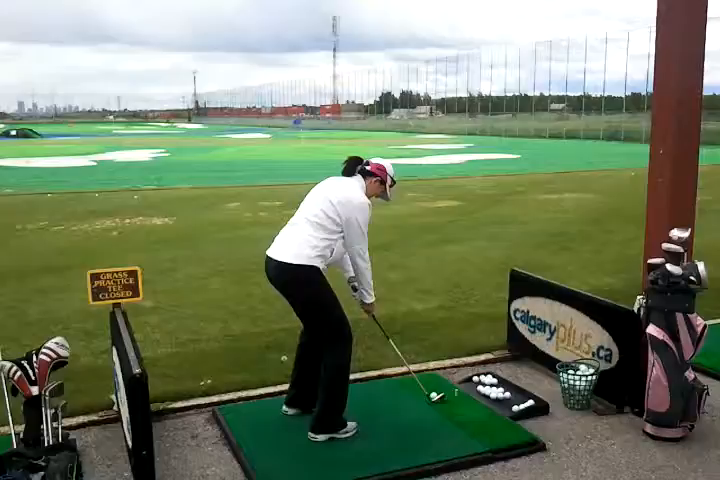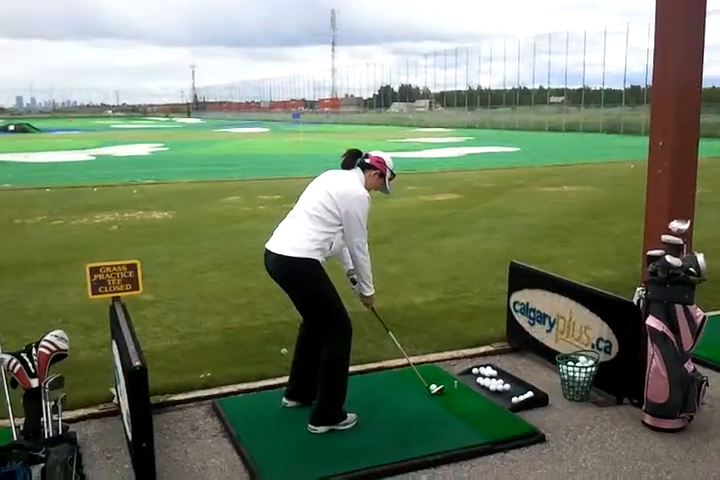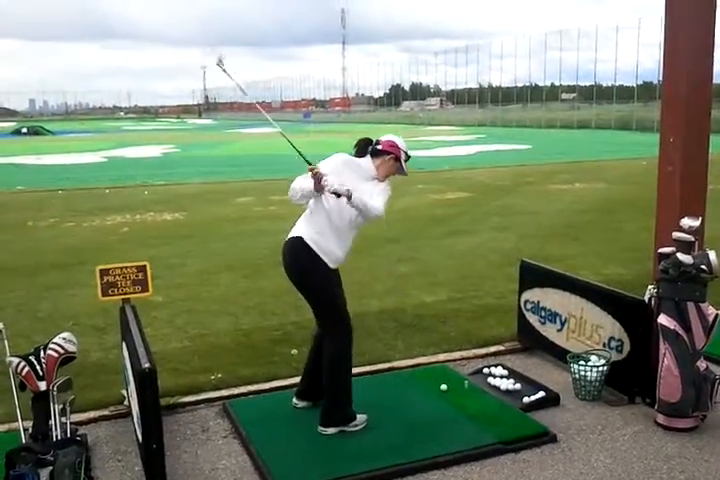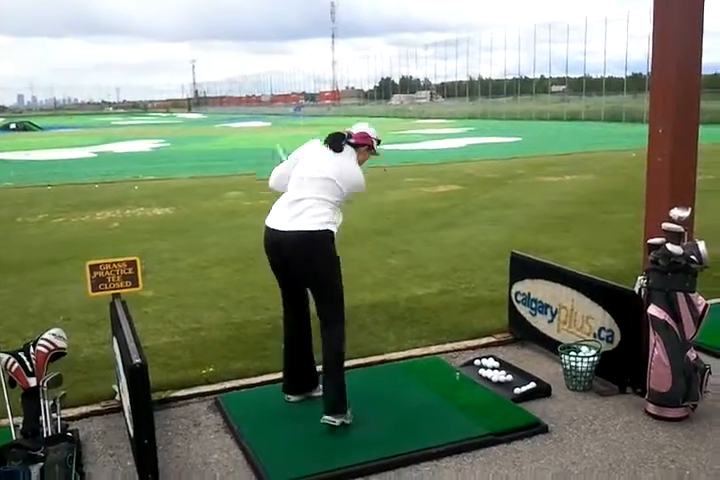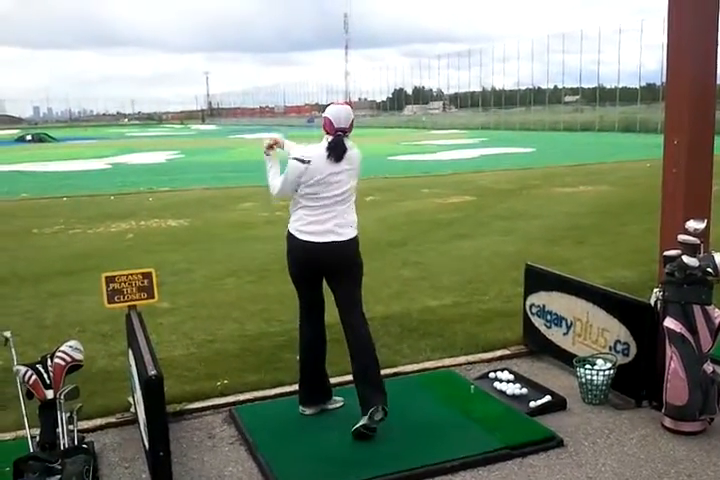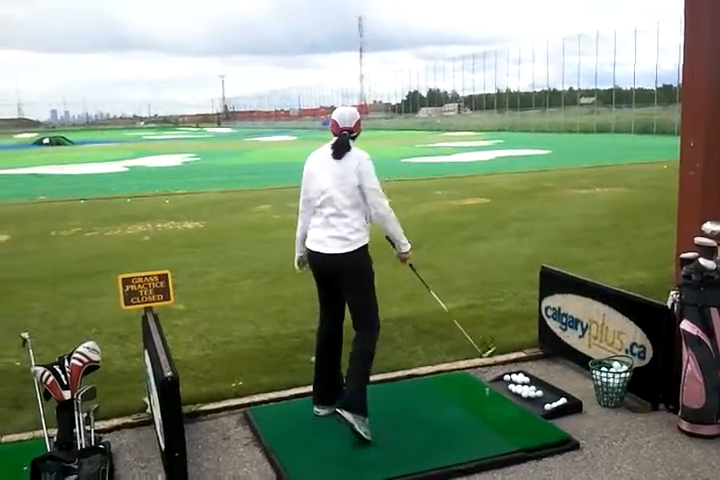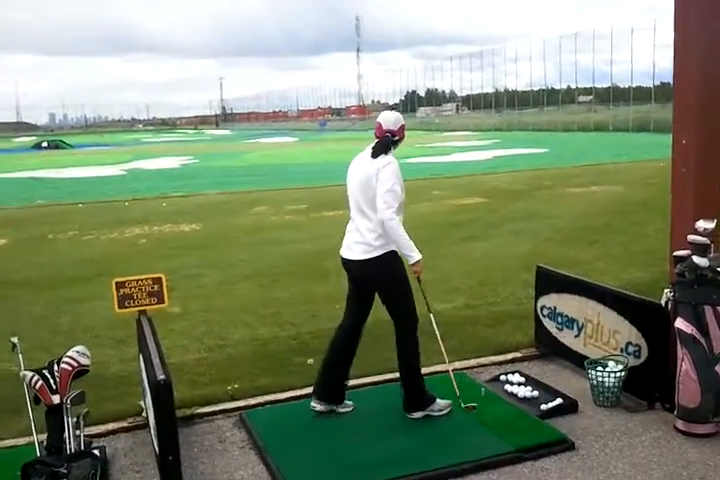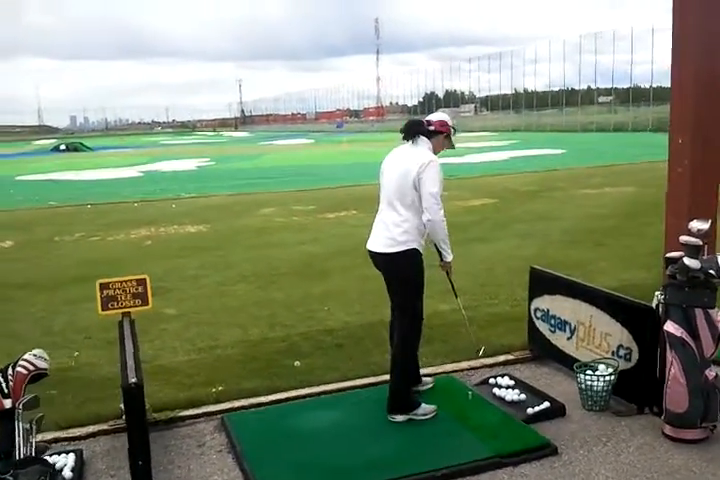
dt=0.7s
person 1, frame 1
left shoulder: (335, 184)
right shoulder: (358, 201)
right elbow: (359, 253)
left wrist: (352, 280)
right wrist: (367, 297)
left hip: (277, 261)
right hip: (299, 269)
left knee: (316, 328)
right knee: (339, 337)
left ankle: (299, 399)
right ankle: (327, 423)
person 1, frame 2
left shoulder: (333, 177)
right shoulder: (357, 195)
right elbow: (358, 246)
left wrist: (351, 274)
right wrist: (367, 289)
left hip: (276, 254)
right hip: (298, 262)
left knee: (316, 321)
right knee: (338, 329)
left ankle: (299, 392)
right ankle: (326, 415)
person 1, frame 3
left shoulder: (382, 187)
right shoulder: (342, 163)
left elbow: (374, 210)
right elbow: (295, 194)
left wrist: (344, 191)
right wrist: (315, 184)
left hip: (328, 260)
right hip: (303, 251)
left knee: (331, 323)
right knee: (339, 328)
left ankle: (308, 392)
right ankle: (336, 416)
person 1, frame 4
left shoulder: (313, 147)
right shoulder: (354, 177)
left elbow: (276, 182)
left hip: (275, 234)
right hip: (311, 239)
left knee: (295, 309)
right knee: (332, 318)
left ankle: (298, 384)
right ankle: (335, 407)
person 1, frame 5
left shoulder: (306, 157)
right shoulder: (354, 156)
left elbow: (279, 192)
left wrist: (271, 161)
right wrist: (284, 145)
left hip: (302, 246)
right hip: (343, 247)
left knee: (310, 319)
right knee: (354, 320)
left ankle: (313, 397)
right ankle: (373, 401)
person 1, frame 6
left shoulder: (314, 159)
right shoulder: (360, 160)
left elbow: (304, 210)
right elbow: (379, 208)
left wrist: (300, 248)
right wrist: (402, 244)
left hip: (318, 252)
right hip: (350, 253)
left knee: (329, 321)
right knee: (366, 327)
left ankle: (325, 397)
right ankle: (353, 404)
person 1, frame 7
left shoulder: (359, 160)
right shoulder: (387, 164)
right elbow: (387, 216)
right wrist: (413, 255)
left hip: (353, 253)
right hip: (378, 256)
left knee: (353, 321)
right knee: (406, 324)
left ankle: (326, 394)
right ankle: (417, 401)
person 1, frame 8
left shoulder: (395, 154)
right shoulder: (427, 162)
right elbow: (433, 215)
right wrist: (446, 254)
left hip: (379, 245)
right hip: (401, 249)
left knee: (401, 315)
right knee: (409, 322)
left ankle: (409, 377)
right ankle: (400, 404)
